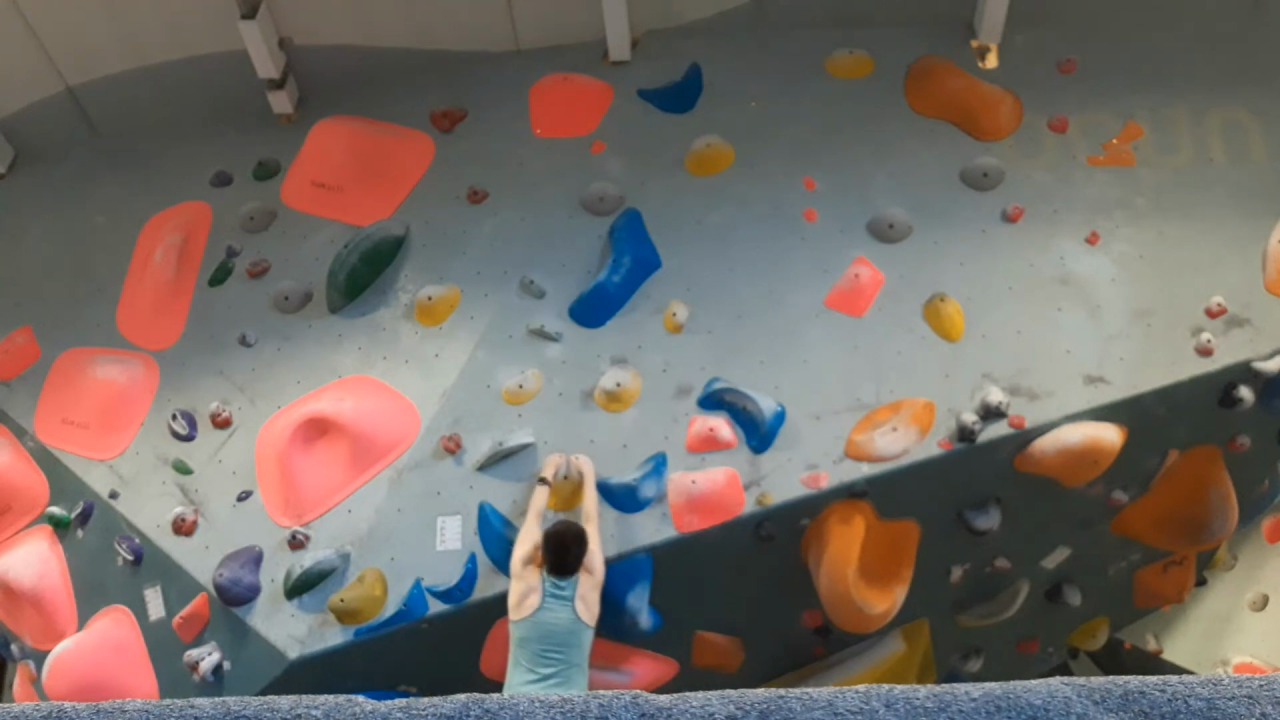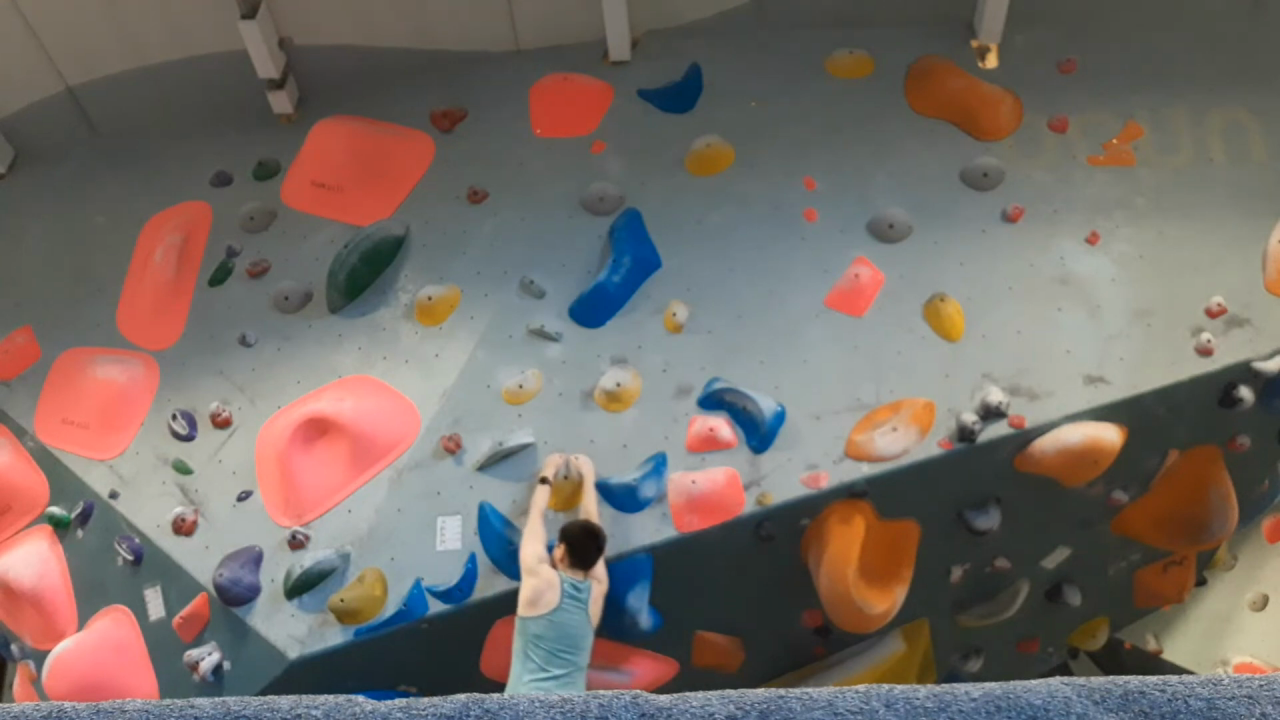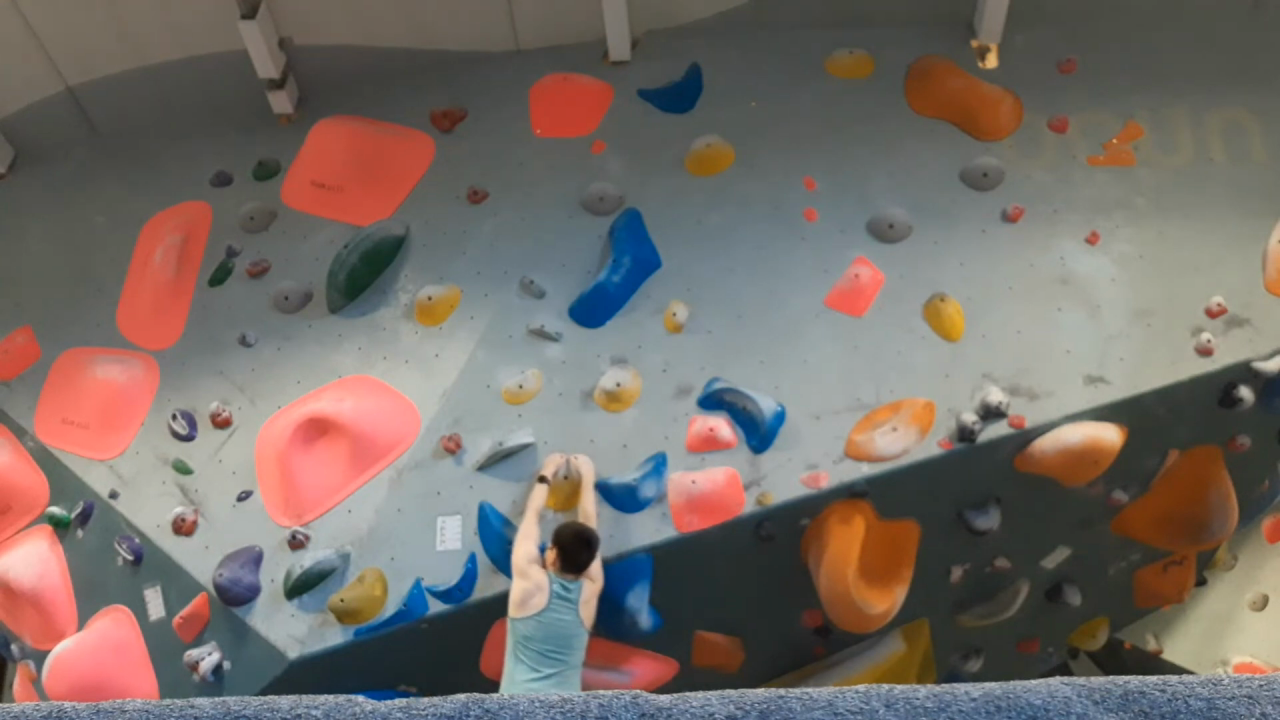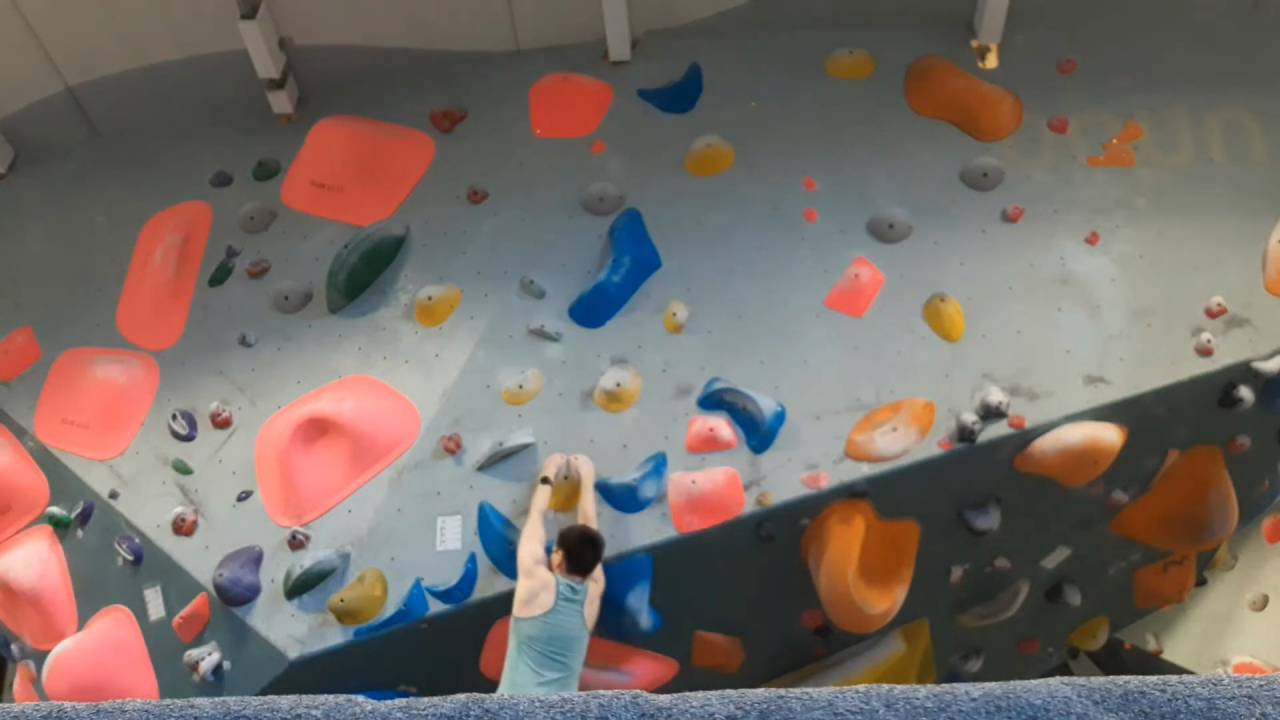
dt=0.7s
person 1, frame 1
left shoulder: (525, 582)
right shoulder: (589, 588)
left elbow: (533, 518)
right elbow: (591, 522)
left wrist: (547, 475)
right wrist: (588, 474)
person 1, frame 2
left shoulder: (539, 579)
right shoulder: (597, 591)
left elbow: (536, 516)
right elbow: (591, 525)
left wrist: (547, 475)
right wrist: (587, 477)
person 1, frame 3
left shoulder: (529, 580)
right shoulder: (590, 592)
left elbow: (531, 516)
right elbow: (588, 527)
left wrist: (546, 475)
right wrist: (587, 477)
person 1, frame 4
left shoulder: (536, 582)
right shoulder: (593, 594)
left elbow: (536, 517)
right elbow: (589, 528)
left wrist: (548, 475)
right wrist: (586, 478)
